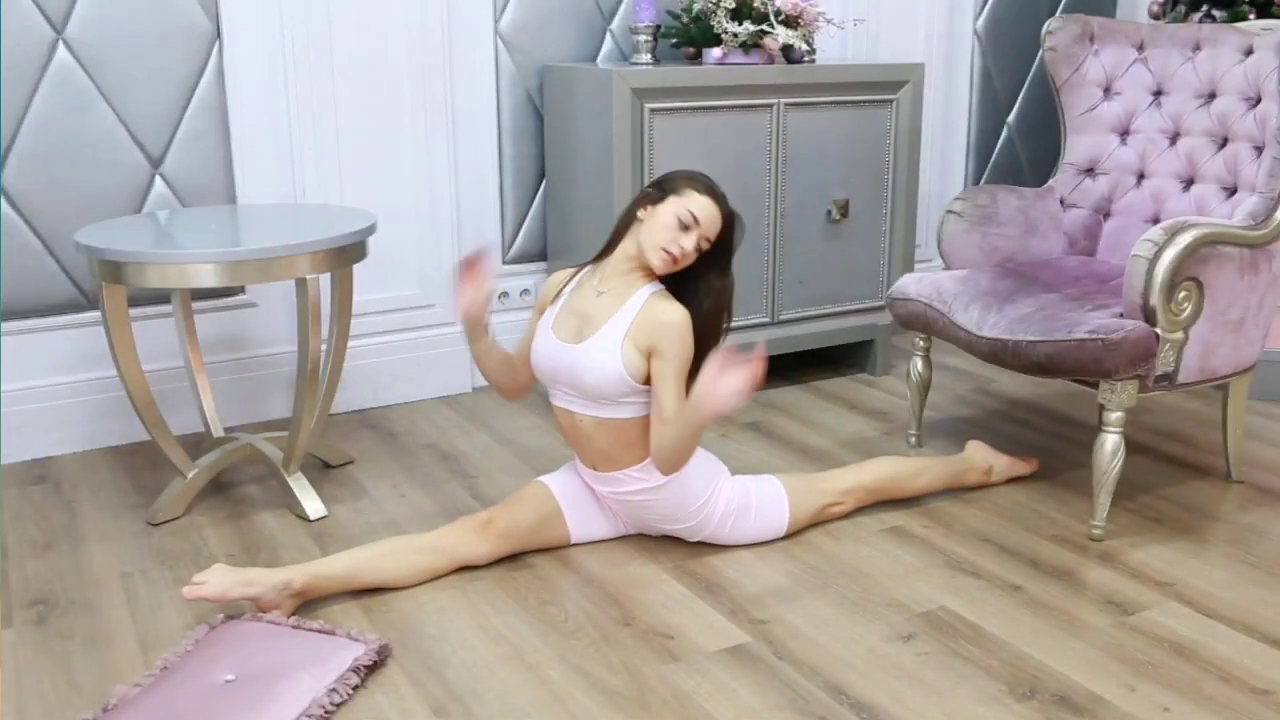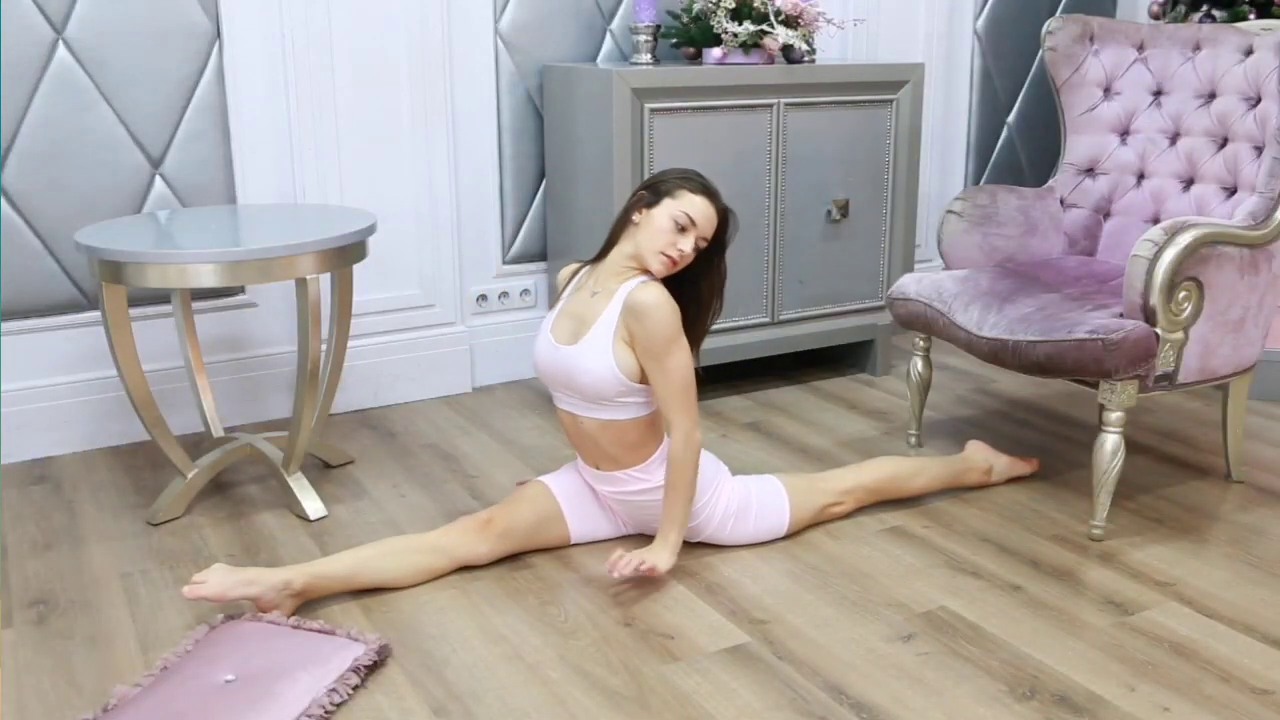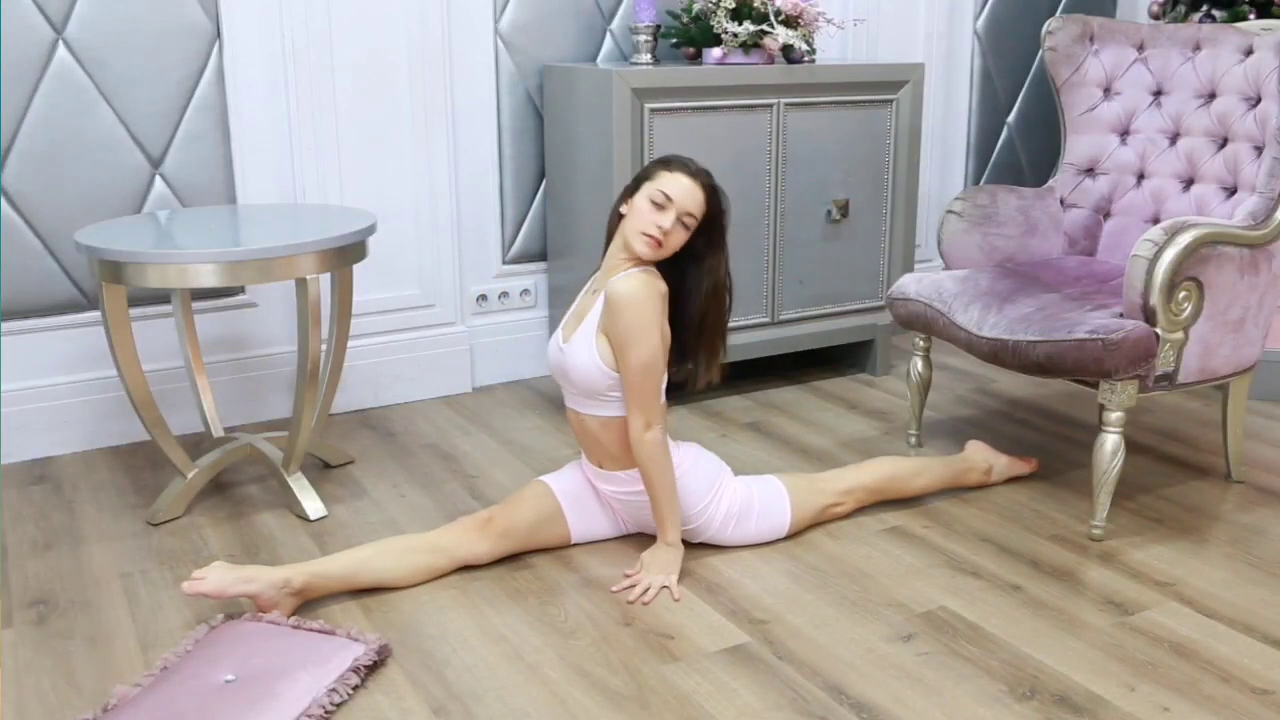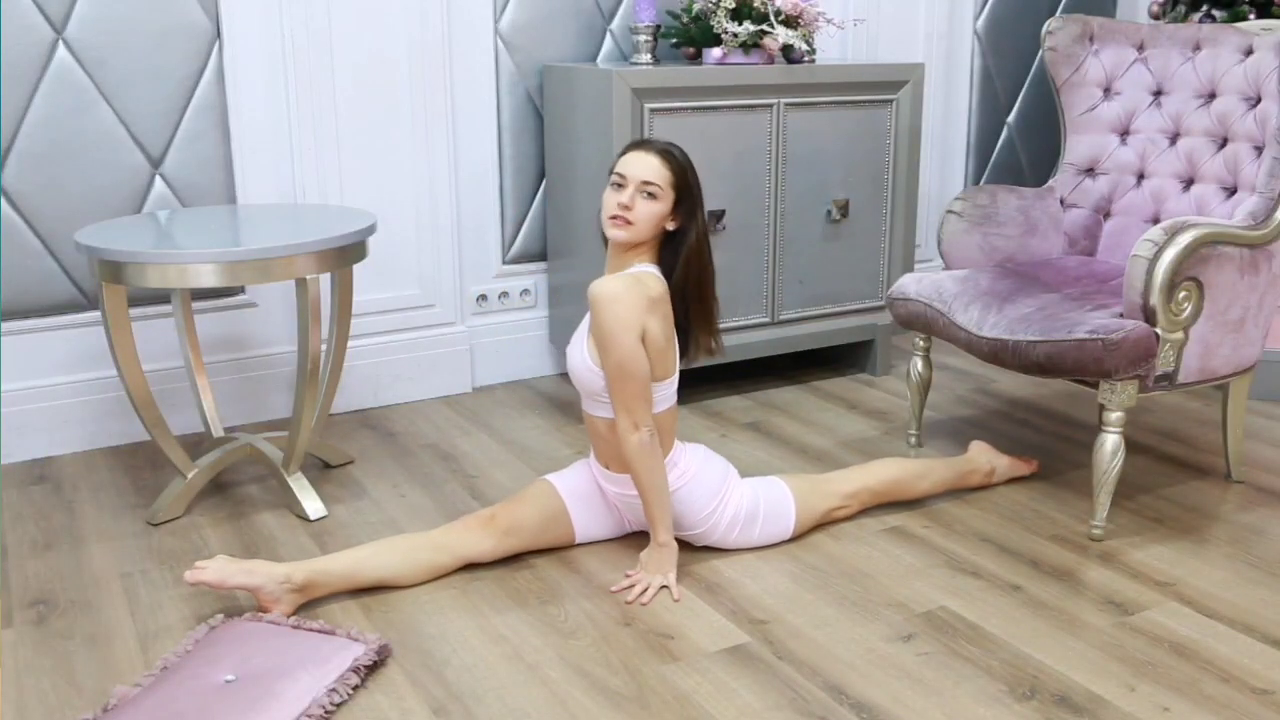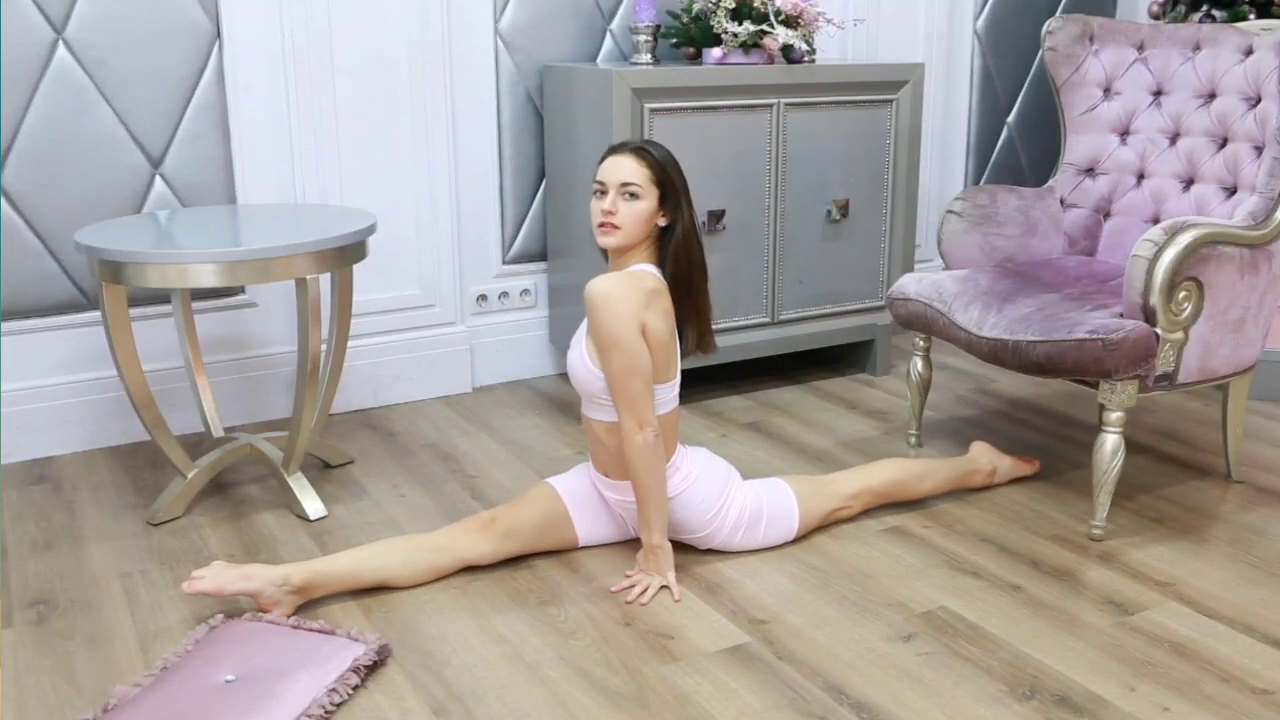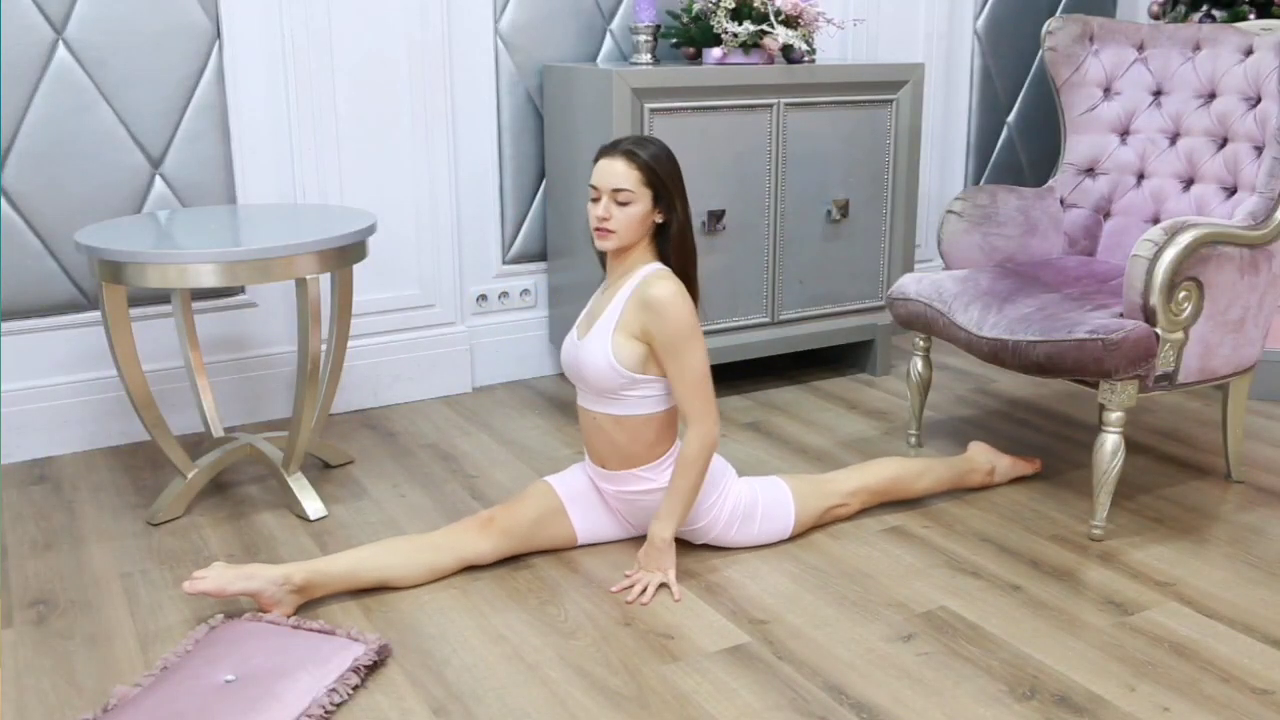
dt=0.4s
person 1, frame 1
left shoulder: (667, 317)
right shoulder: (564, 284)
left elbow: (670, 454)
right elbow: (515, 386)
left wrist: (708, 407)
right wrist: (476, 316)
left hip: (673, 492)
right hip: (596, 486)
right knee: (474, 534)
right ankle: (292, 583)
person 1, frame 2
left shoulder: (652, 305)
right shoulder: (573, 280)
left elbow: (683, 428)
left wrist: (668, 541)
right wrist: (582, 464)
left hip: (667, 490)
right hip: (599, 485)
right knee: (475, 534)
right ankle: (290, 583)
person 1, frame 3
left shoulder: (637, 292)
right shoulder: (611, 277)
left elbow: (647, 426)
left wrist: (669, 543)
left hip: (675, 485)
right hip: (605, 481)
right knee: (478, 534)
right ankle: (291, 582)
person 1, frame 4
left shoulder: (618, 292)
right shoulder: (632, 280)
left elbow: (637, 430)
left wrist: (663, 544)
left hip: (684, 489)
right hip: (615, 479)
right knee: (483, 531)
right ankle: (294, 581)
person 1, frame 5
left shoulder: (613, 292)
right shoulder: (638, 282)
left elbow: (640, 429)
left wrist: (656, 546)
left hip: (686, 497)
right hip: (619, 485)
right knee: (480, 533)
right ankle: (294, 580)
person 1, frame 6
left shoulder: (659, 294)
right shoulder: (616, 281)
left elbow: (704, 425)
left wrist: (663, 538)
left hip: (673, 493)
right hip: (609, 484)
right knee: (480, 533)
right ankle: (293, 581)
